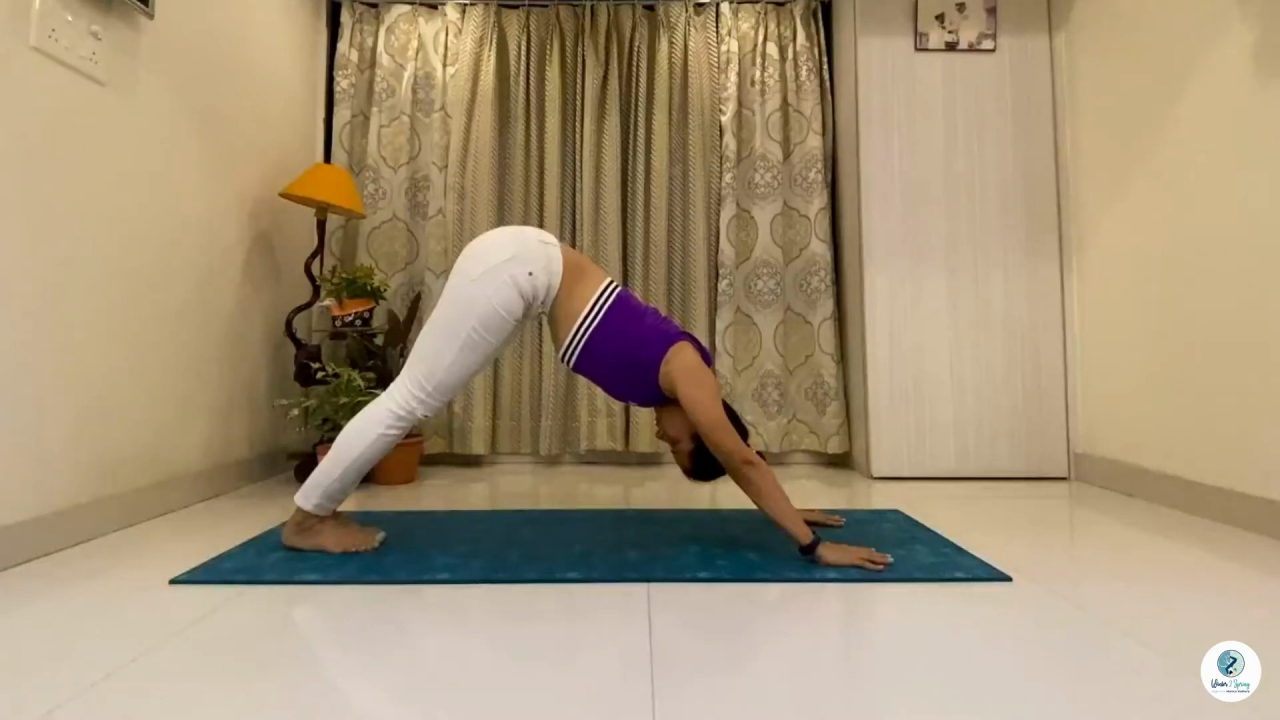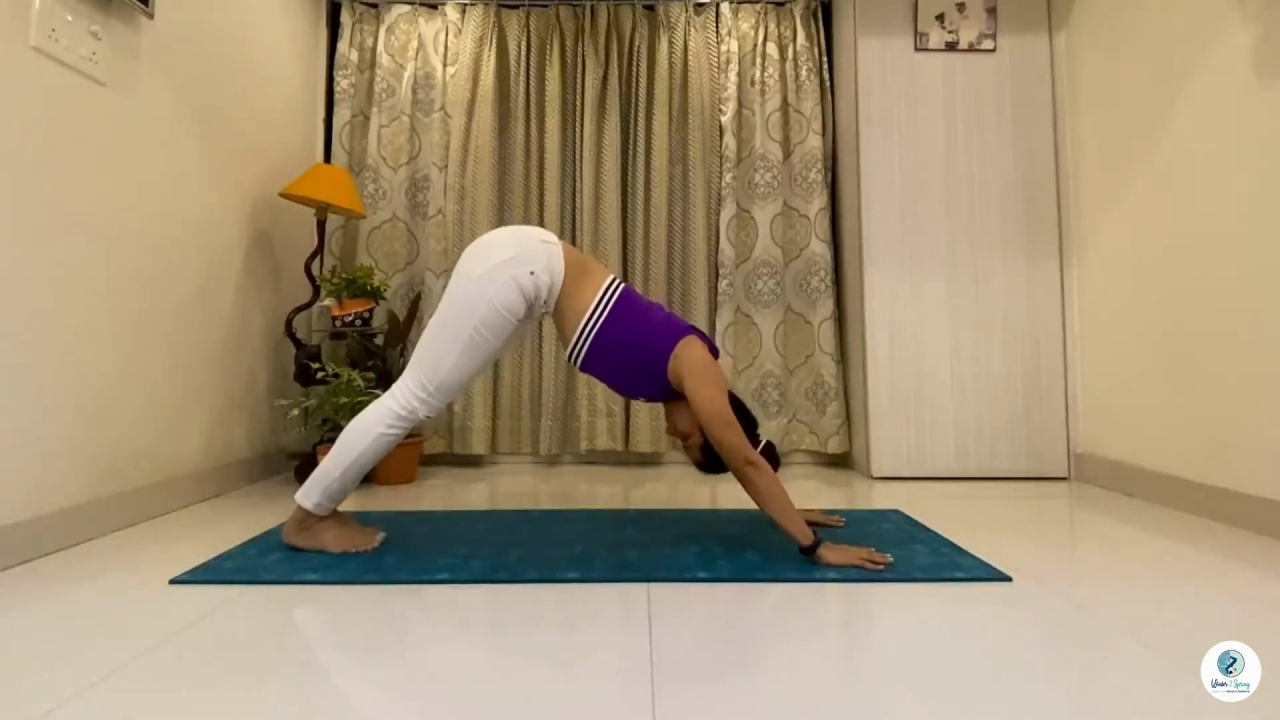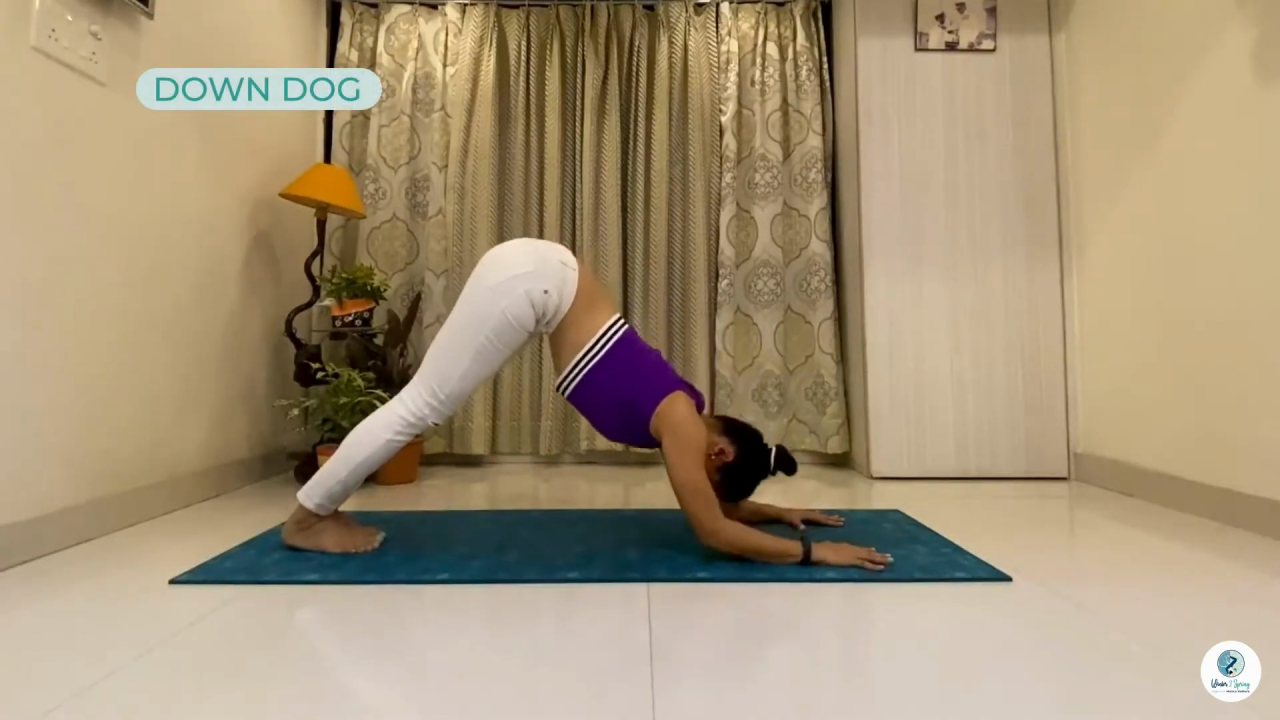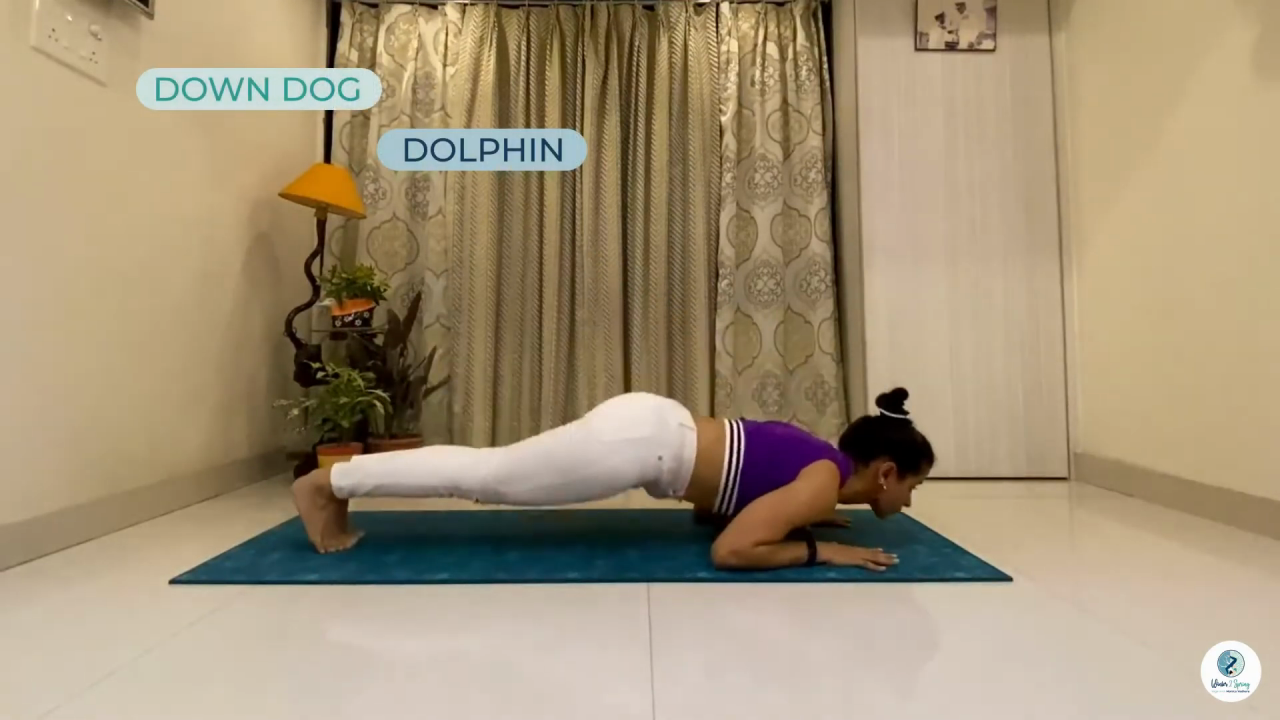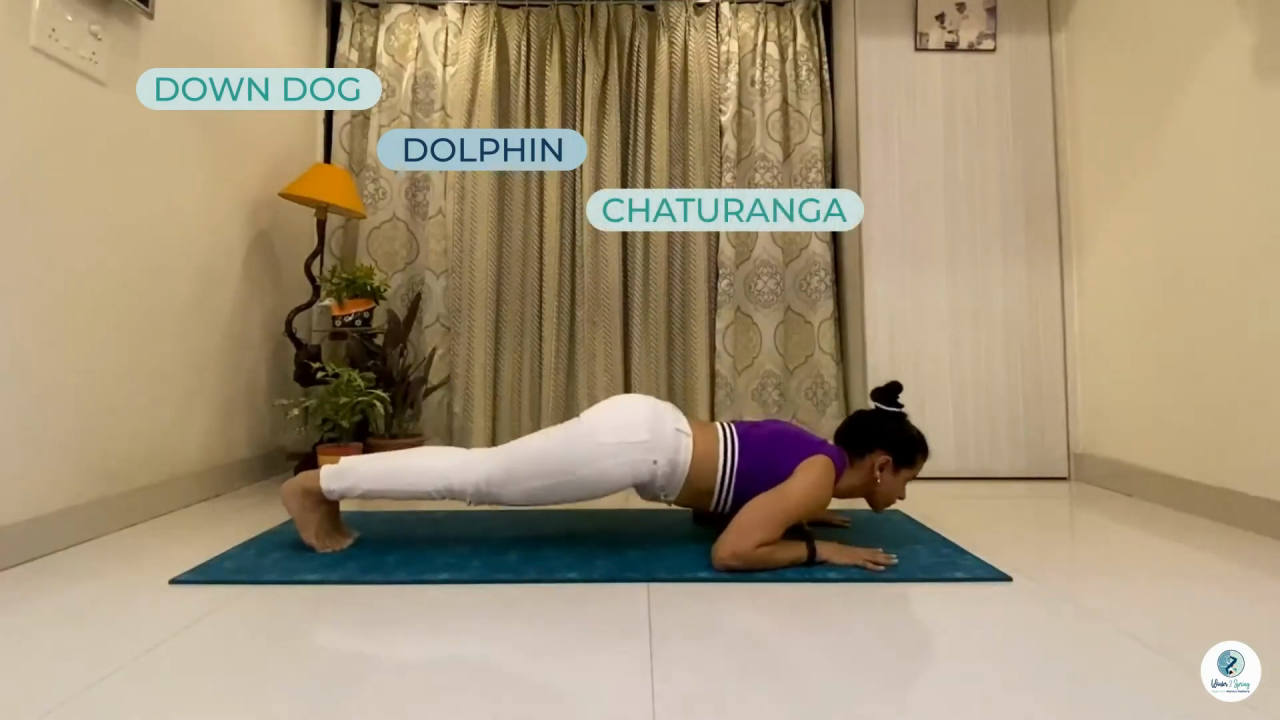
dt=1s
person 1, frame 1
left shoulder: (681, 371)
right shoulder: (685, 375)
left elbow: (739, 460)
right elbow: (743, 459)
left wrist: (789, 513)
right wrist: (813, 545)
left hip: (523, 262)
right hip: (520, 266)
left knee: (412, 399)
right knee: (413, 400)
left ankle: (320, 507)
right ankle: (307, 518)
person 1, frame 2
left shoulder: (689, 368)
right shoulder: (694, 370)
left elbow: (744, 460)
right elbow: (746, 460)
left wrist: (790, 513)
right wrist: (814, 546)
left hip: (526, 263)
right hip: (521, 265)
left knee: (415, 399)
right knee: (416, 399)
left ankle: (321, 506)
right ankle: (307, 517)
person 1, frame 3
left shoulder: (679, 416)
right shoulder: (681, 424)
left elbow: (710, 499)
right elbow: (713, 531)
left wrist: (776, 512)
right wrist: (811, 552)
left hip: (539, 271)
right hip: (532, 279)
left knee: (421, 406)
right knee: (424, 406)
left ankle: (321, 506)
right ankle: (308, 516)
person 1, frame 4
left shoulder: (813, 458)
right shoulder: (825, 485)
left elbow: (714, 512)
right elbow: (729, 550)
left wrist: (796, 523)
right wrist: (817, 548)
left hip: (649, 422)
right hip: (644, 441)
left knee: (486, 472)
right knee: (484, 477)
left ankle: (339, 482)
right ankle: (329, 483)
person 1, frame 5
left shoulder: (807, 453)
right shoulder: (821, 477)
left elbow: (733, 508)
right elbow: (731, 552)
left wrist: (797, 516)
right wrist: (818, 548)
left hip: (644, 423)
right hip: (638, 444)
left knee: (476, 470)
right knee: (474, 478)
left ankle: (330, 482)
right ankle: (318, 484)
